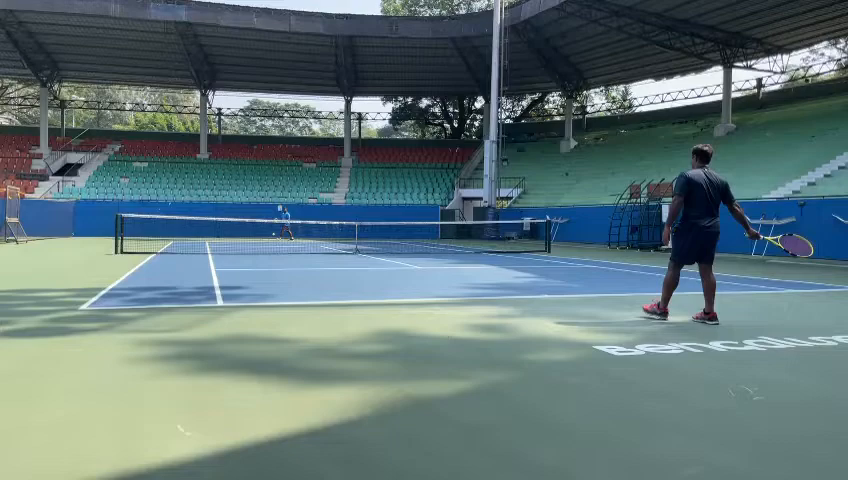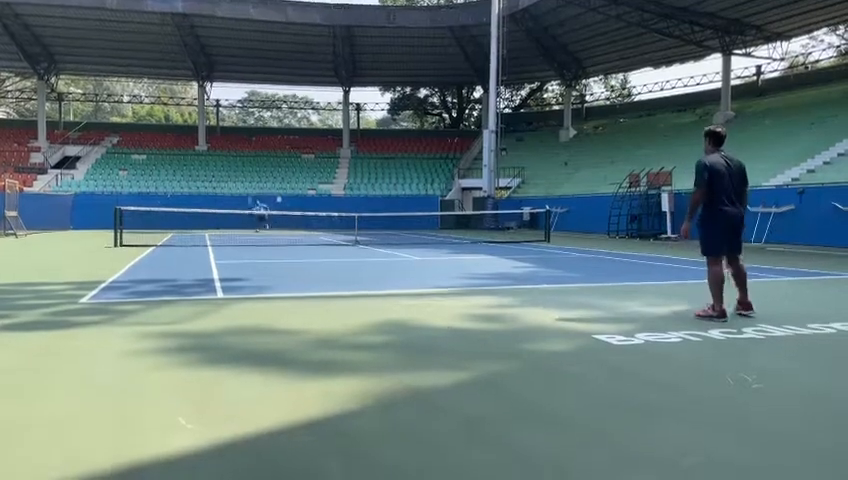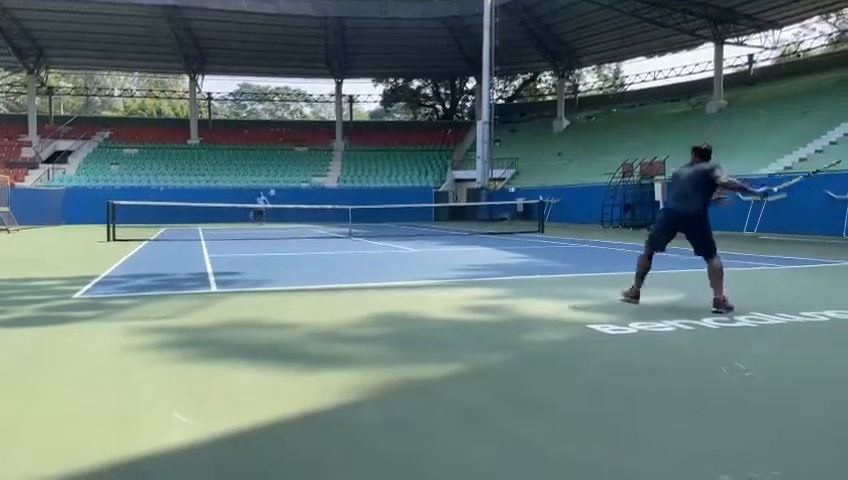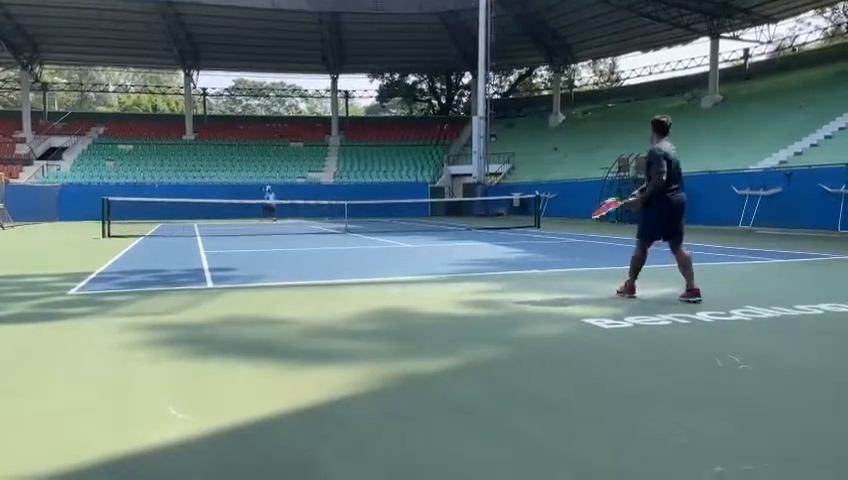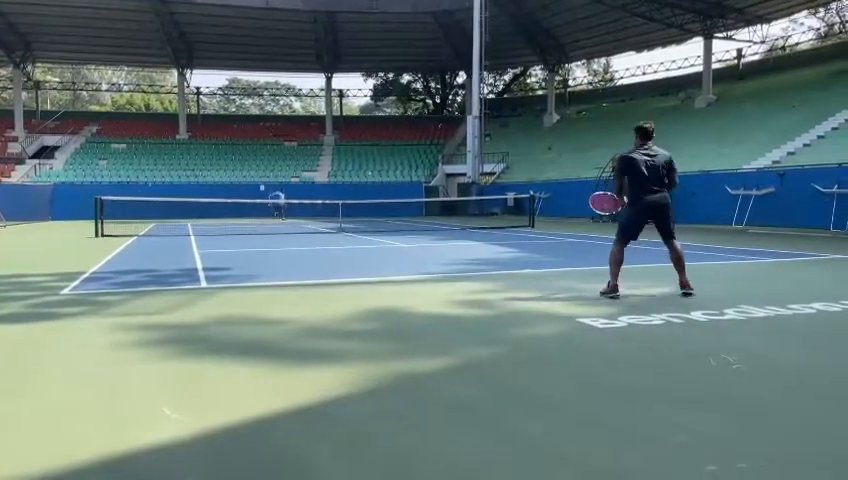
dt=1s
person 1, frame 1
left shoulder: (686, 177)
right shoulder: (720, 180)
left elbow: (677, 203)
right elbow: (734, 207)
left wrist: (667, 227)
right wrist: (748, 228)
left hip: (689, 229)
right hip: (711, 230)
left knee: (674, 267)
right knee: (706, 270)
left ankle: (662, 307)
right ankle: (709, 312)
person 1, frame 2
left shoulder: (705, 163)
right shoulder: (738, 164)
left elbow: (699, 194)
right elbow: (744, 193)
left wrist: (688, 220)
left hip: (714, 218)
right hip: (736, 217)
left knee: (714, 262)
right knee: (734, 259)
left ankle: (717, 309)
right ankle: (744, 303)
person 1, frame 3
left shoulder: (678, 172)
right shoulder: (712, 168)
right elbow: (724, 182)
right wrist: (752, 191)
left hip: (670, 213)
right hip: (696, 216)
left knee: (649, 251)
right knee: (712, 258)
left ankle: (634, 291)
right ankle: (719, 298)
person 1, frame 4
left shoulder: (656, 151)
right shoulder: (672, 150)
left elbow: (659, 179)
left wrist: (641, 199)
right wrist: (640, 191)
left hip: (659, 204)
right hip: (677, 201)
left knee: (642, 245)
right knee: (677, 246)
left ankle: (629, 286)
right ankle: (692, 289)
person 1, frame 5
left shoulder: (627, 157)
right shoulder: (665, 156)
left elbow: (618, 184)
right elbow: (674, 182)
left wrist: (622, 198)
left hip: (638, 204)
right hip: (661, 202)
left knee: (619, 243)
right knee: (672, 243)
left ankle: (613, 284)
right ankle: (684, 282)
